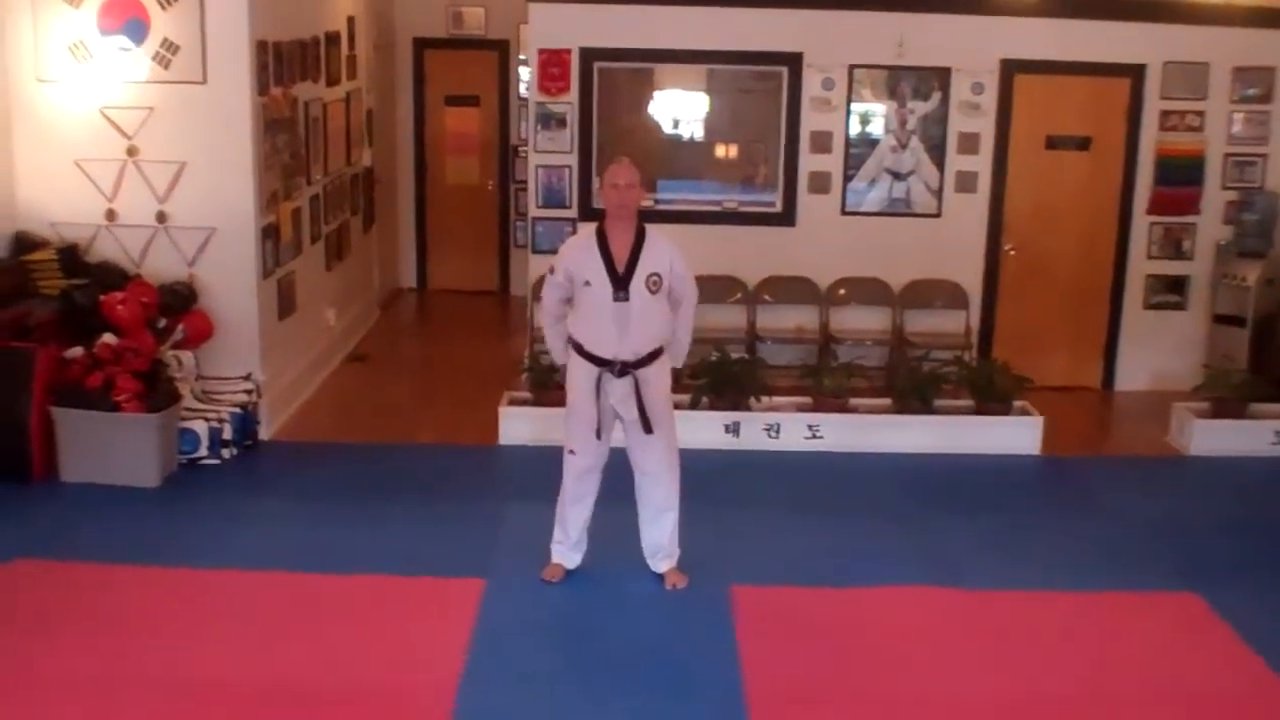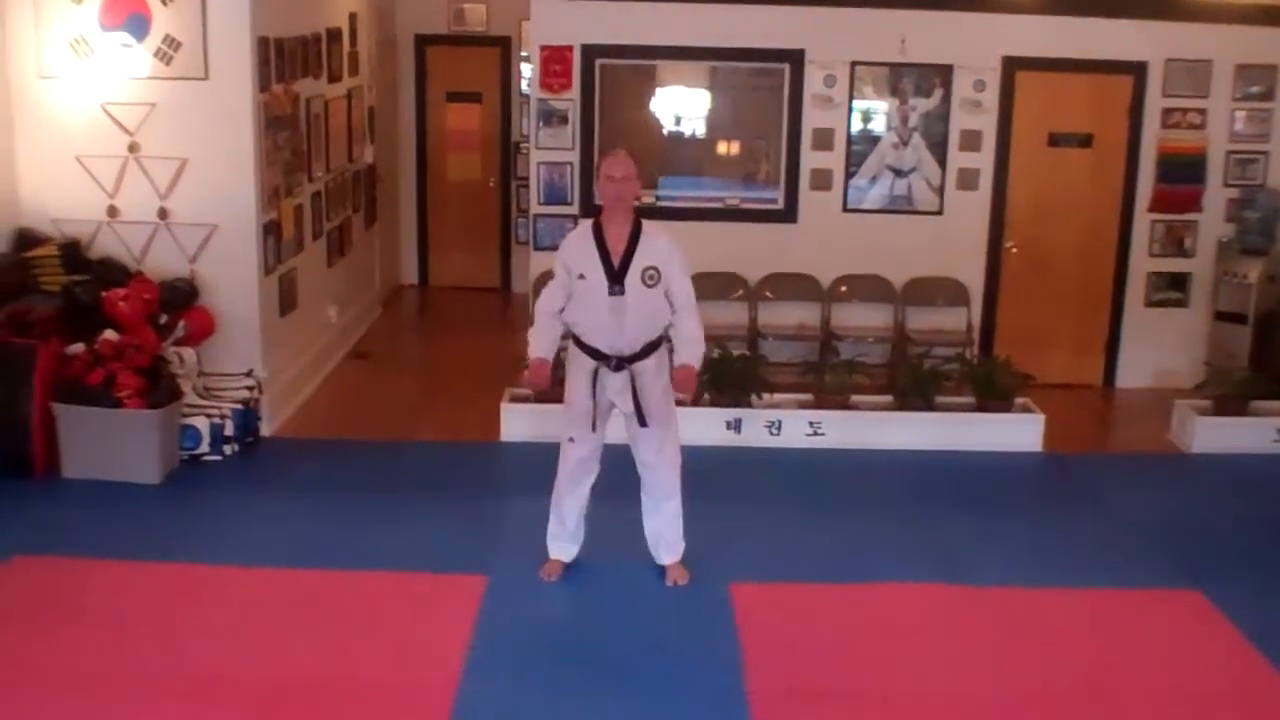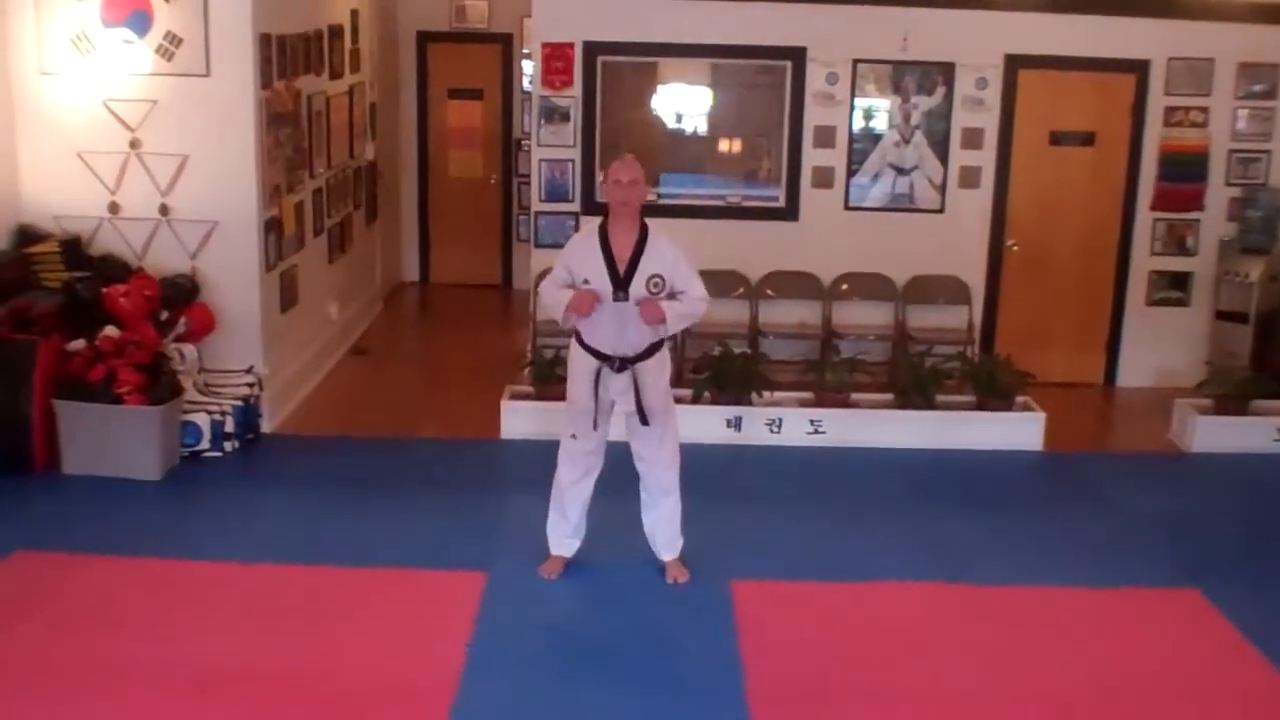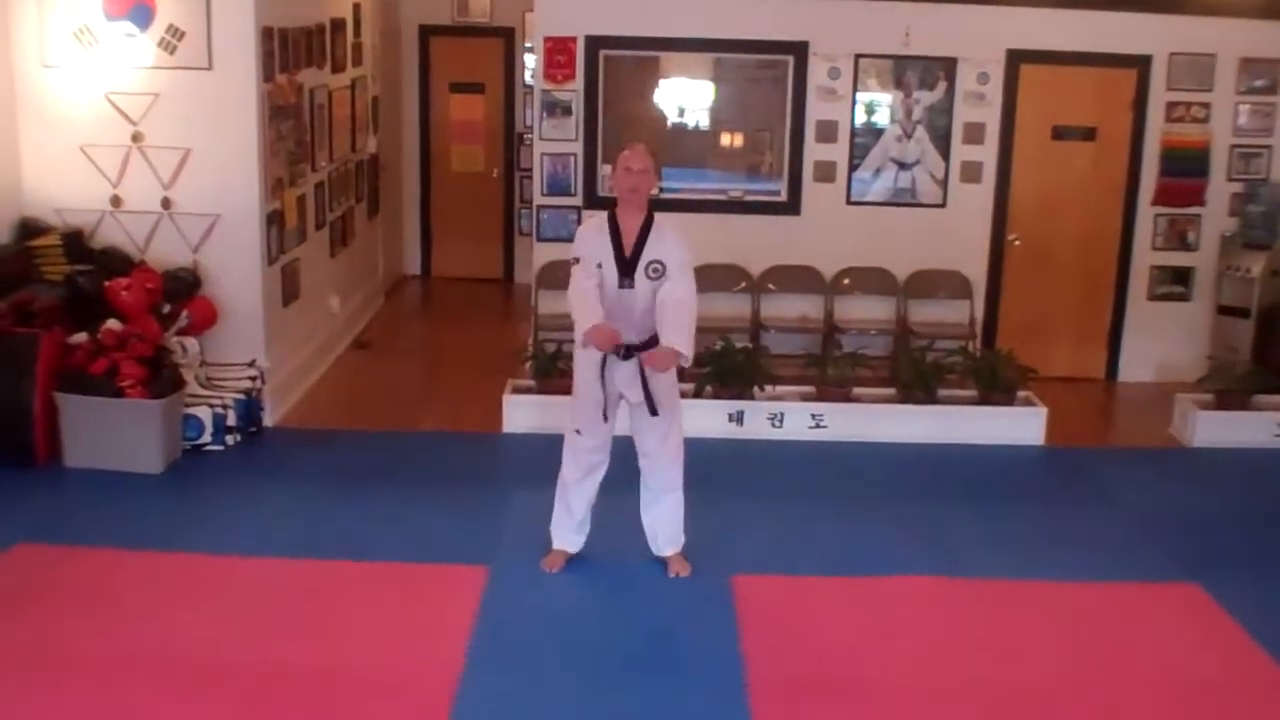
dt=0.3s
person 1, frame 1
left shoulder: (665, 252)
right shoulder: (575, 251)
left elbow: (684, 307)
right elbow: (553, 303)
left wrist: (672, 358)
right wrist: (562, 355)
left hip: (647, 375)
right hip: (590, 375)
left knee: (658, 470)
right knee: (580, 467)
left ankle: (665, 559)
right ankle: (564, 554)
person 1, frame 2
left shoulder: (661, 245)
right shoulder: (575, 244)
left elbow: (685, 308)
right elbow: (551, 306)
left wrist: (687, 361)
right wrist: (540, 356)
left hip: (646, 368)
right hip: (588, 366)
left knee: (660, 462)
right knee: (576, 459)
left ankle: (669, 555)
right ankle: (561, 550)
person 1, frame 3
left shoulder: (664, 249)
right shoulder: (580, 246)
left elbow: (698, 298)
right elbow: (548, 289)
left wrist: (667, 312)
right wrist: (568, 302)
left hip: (646, 367)
right hip: (591, 365)
left knee: (659, 461)
right knee: (577, 457)
left ankle: (669, 551)
right ankle: (562, 546)
person 1, frame 4
left shoulder: (669, 239)
right shoulder: (589, 234)
left elbow: (680, 300)
right elbow: (583, 292)
left wrist: (673, 347)
right wrist: (594, 328)
left hip: (651, 361)
right hip: (597, 357)
left knee: (663, 454)
right knee: (582, 450)
left ankle: (669, 546)
right ankle: (564, 541)
